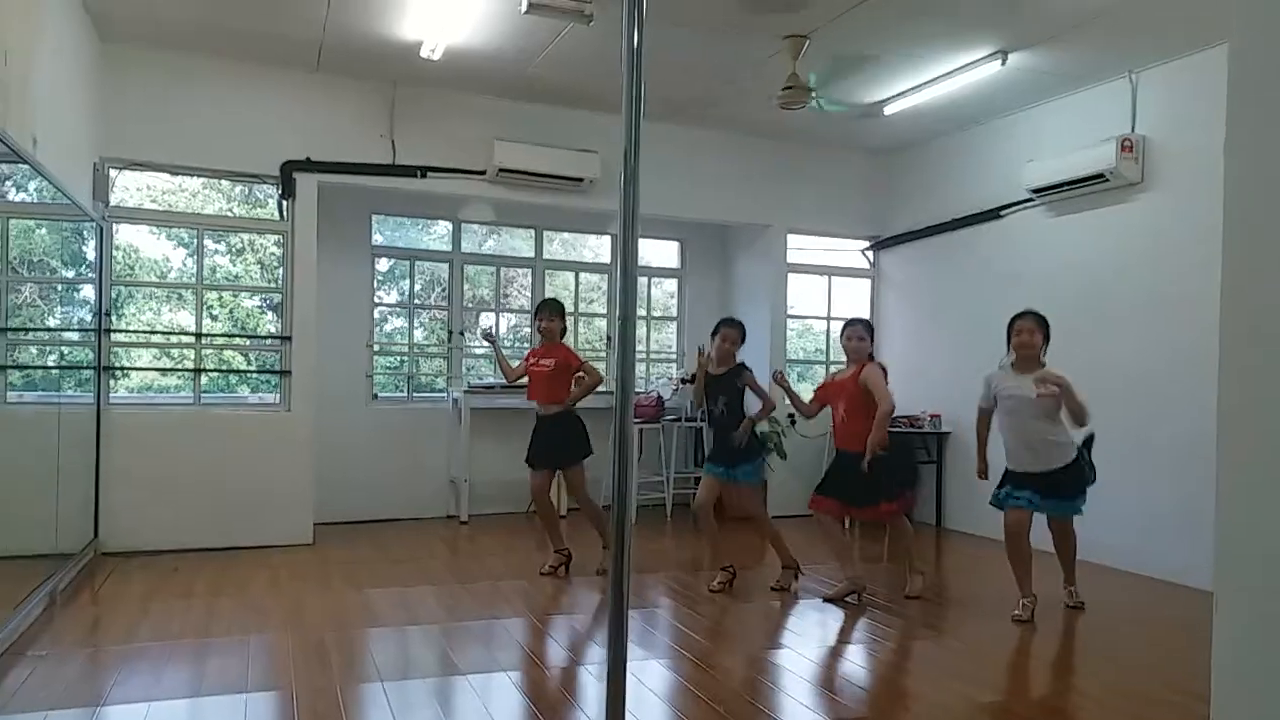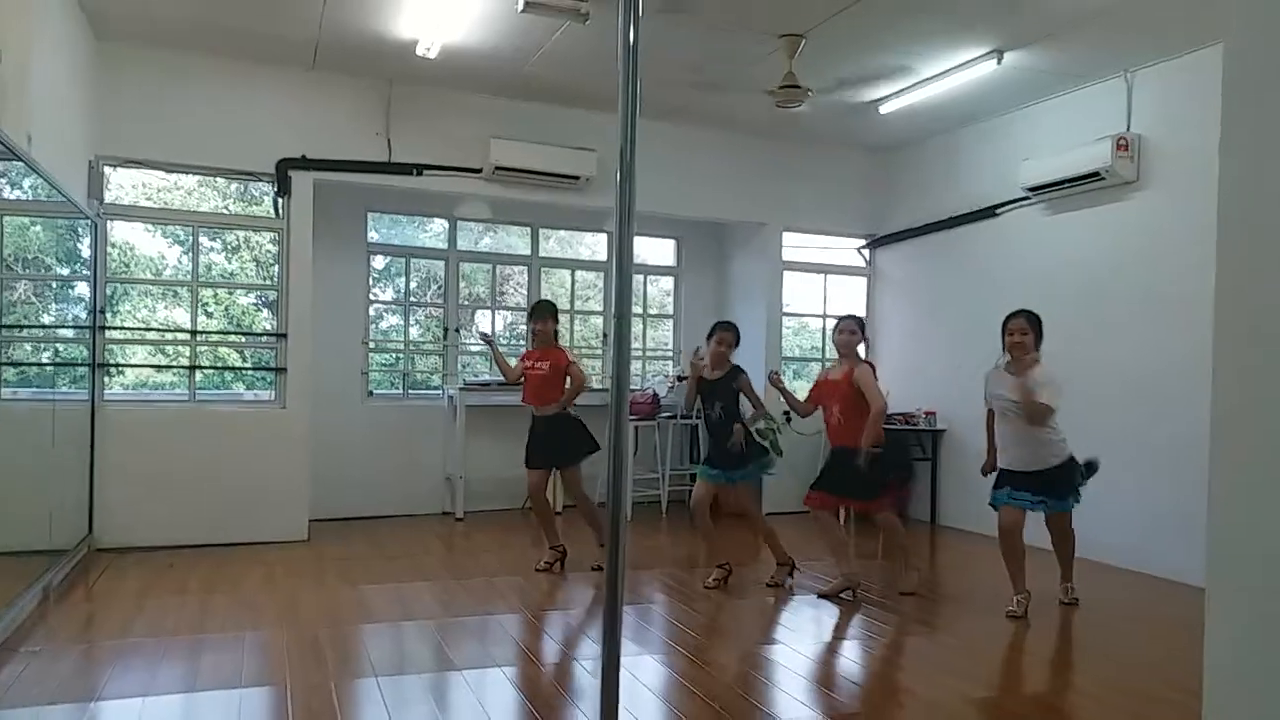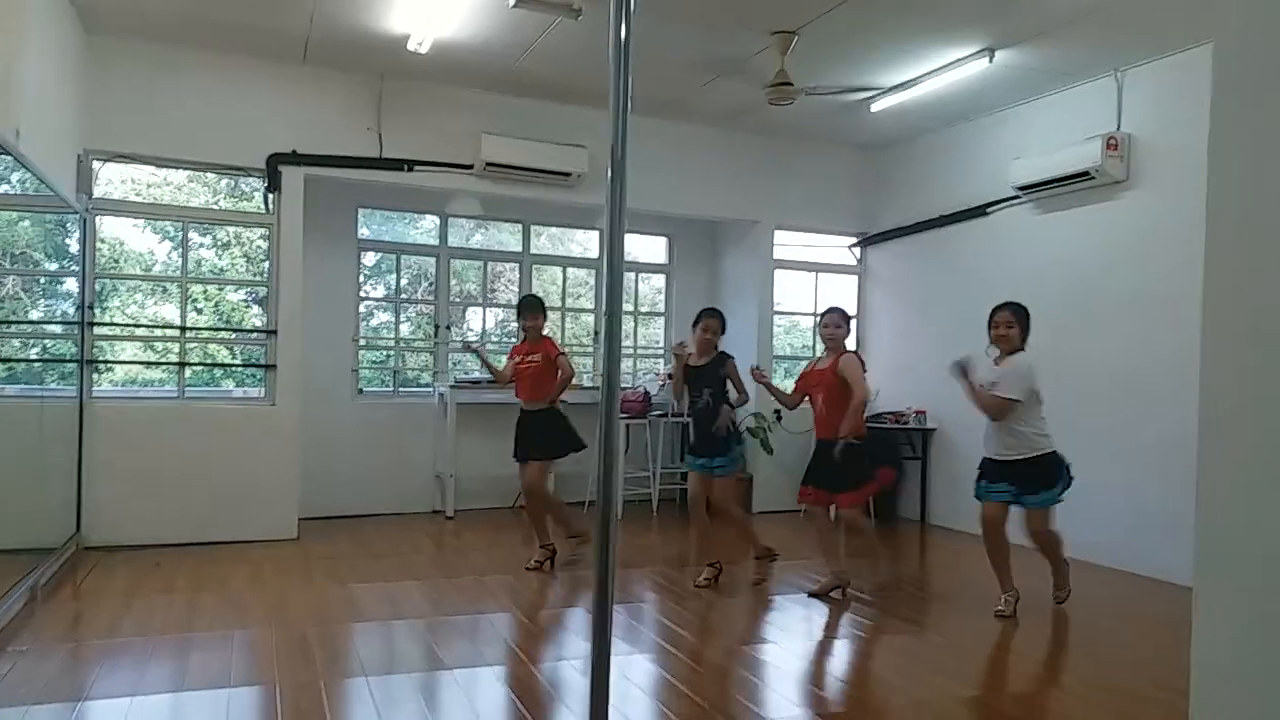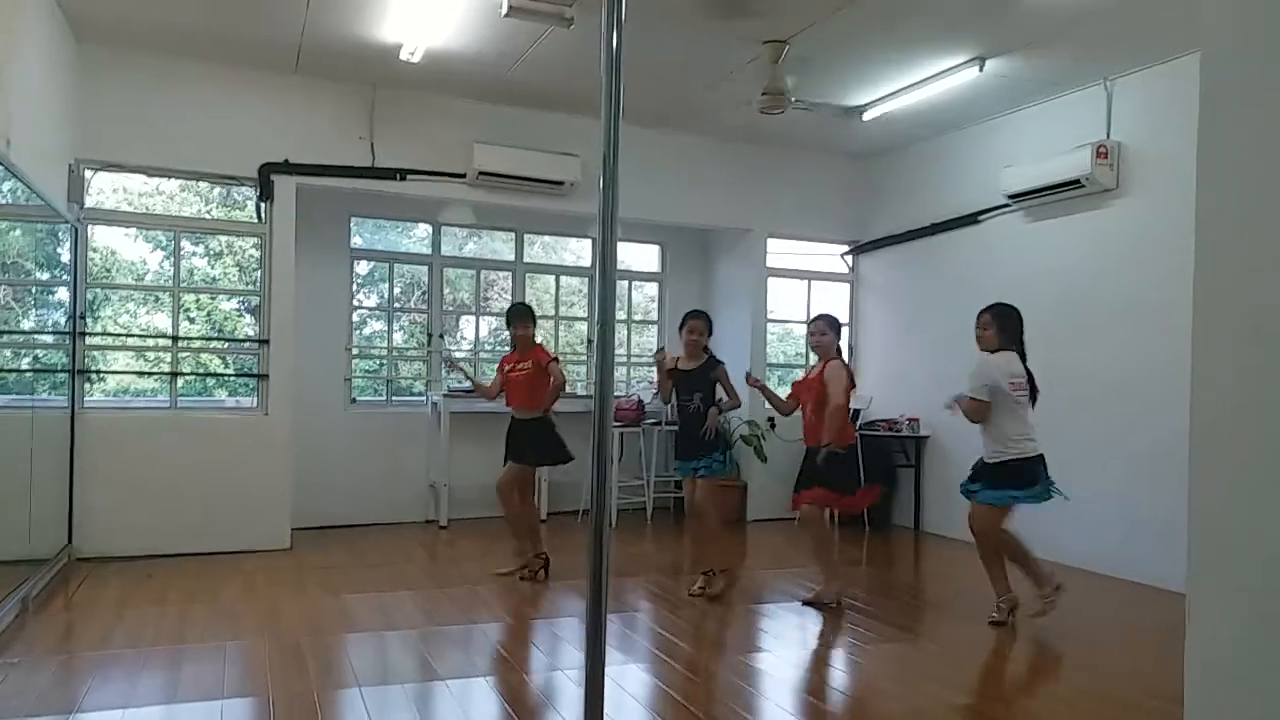
dt=0.1s
person 1, frame 1
left shoulder: (1054, 379)
right shoulder: (995, 379)
left elbow: (1081, 420)
right elbow: (984, 416)
left wrist: (1062, 388)
right wrist: (981, 458)
left hip: (1060, 467)
right hip: (1019, 470)
left knee: (1062, 531)
right knee: (1014, 528)
left ankle: (1070, 585)
right ankle: (1026, 597)
person 1, frame 2
left shoulder: (1044, 377)
right shoulder: (994, 374)
left elbow: (1039, 418)
left wrist: (1023, 378)
right wrist: (990, 454)
left hip: (1051, 466)
right hip: (1012, 468)
left knee: (1058, 530)
right knee: (1008, 527)
left ankle: (1066, 580)
right ankle: (1020, 593)
person 1, frame 3
left shoulder: (1020, 367)
right shoulder: (988, 366)
left elbow: (997, 410)
left wrist: (969, 382)
left hip: (1034, 458)
right hip: (997, 460)
left knee: (1038, 529)
right knee: (990, 521)
left ankle: (1060, 573)
right ankle: (1008, 591)
person 1, frame 4
left shoulder: (987, 364)
right shoulder: (1017, 365)
left elbow: (975, 414)
left wrist: (959, 403)
left hip: (1012, 461)
right hip: (1023, 458)
left knee: (987, 526)
right knee: (980, 525)
left ankle: (1045, 582)
right ankle: (1006, 598)
person 2, frame 1
left shoulder: (870, 371)
right shoulder: (833, 379)
left elbow: (886, 407)
right elbow: (808, 411)
left wrist: (872, 448)
right wrist: (787, 389)
left hip: (871, 458)
right hip: (845, 458)
left knee: (892, 517)
right knee: (826, 515)
left ankle: (915, 572)
right ankle: (853, 579)
person 2, frame 2
left shoulder: (861, 370)
right shoulder: (825, 376)
left elbow: (878, 407)
right elbow: (805, 410)
left wrist: (866, 446)
right wrist: (783, 390)
left hip: (867, 455)
right hip: (840, 454)
left knee: (883, 515)
right knee: (822, 511)
left ankle: (907, 568)
right ankle: (847, 575)
person 2, frame 3
left shoulder: (848, 361)
right shoulder: (812, 366)
left elbow: (861, 397)
right elbow: (791, 401)
left wrist: (844, 436)
right wrist: (767, 384)
left hip: (848, 447)
right hip: (825, 447)
left knee: (848, 512)
right knee: (816, 508)
left ankle: (877, 560)
right ankle: (837, 574)
person 2, frame 4
left shoulder: (833, 366)
right shoulder: (812, 372)
left elbow: (838, 404)
right elbow: (788, 408)
left wrist: (826, 444)
right wrist: (764, 391)
left hip: (835, 453)
right hip: (819, 453)
left knee: (810, 511)
right knee: (810, 515)
left ankle: (834, 580)
right ankle: (830, 583)
person 3, frame 1
left shoulder: (740, 372)
right shoulder: (706, 368)
left elbow: (769, 404)
right elbow: (698, 402)
left wrist: (750, 422)
right wrist: (701, 371)
left hip: (743, 449)
right hip: (719, 450)
left knee: (754, 512)
right knee: (702, 505)
left ankle: (789, 564)
right ankle: (725, 568)
person 3, frame 2
left shoulder: (736, 375)
right shoulder: (699, 372)
left elbow: (759, 409)
right elbow: (688, 406)
left wrist: (742, 425)
right wrist: (694, 374)
left hip: (739, 451)
right hip: (715, 452)
left knee: (751, 513)
right knee: (698, 505)
left ankle: (784, 562)
right ankle: (722, 565)
person 3, frame 3
left shoulder: (724, 361)
right shoulder: (685, 360)
left elbow: (743, 394)
right elbow: (678, 396)
left wrist: (729, 407)
right wrist: (678, 362)
left hip: (722, 441)
right hip: (699, 441)
left knee: (724, 503)
right knee: (695, 501)
left ankle: (761, 551)
right ankle: (712, 563)
person 3, frame 4
left shoulder: (714, 365)
right shoulder: (673, 364)
left elbow: (734, 400)
right elbow: (665, 397)
left wrist: (716, 408)
right wrist: (661, 369)
left hip: (709, 443)
right hip: (685, 443)
left knee: (703, 505)
right knee: (697, 507)
left ankle: (720, 568)
right ankle: (708, 572)
person 4, frame 1
left shoulder: (565, 353)
right shoulder: (533, 354)
left elbow: (595, 378)
right elbow: (512, 376)
left wrist: (570, 401)
right wrist: (495, 345)
left hip: (564, 426)
right hip: (543, 425)
left knee: (577, 493)
right knee: (538, 492)
left ankle: (609, 547)
right ankle: (560, 551)
person 4, frame 2
left shoulder: (558, 354)
right shoulder: (528, 355)
left elbow: (580, 381)
right elbow: (511, 377)
left wrist: (562, 404)
right wrist: (493, 347)
left hip: (560, 427)
right hip: (539, 427)
left knee: (575, 493)
right knee: (534, 491)
left ankle: (605, 544)
right ankle: (556, 548)
person 4, frame 3
left shoulder: (549, 345)
right shoulder: (517, 350)
left elbow: (568, 373)
right elbow: (503, 378)
left wrist: (552, 398)
right wrist: (479, 354)
left hip: (546, 421)
right hip: (526, 421)
left knee: (534, 486)
right knee: (529, 489)
left ankle: (575, 532)
right ankle: (546, 547)
person 4, frame 4
left shoulder: (540, 352)
right shoulder: (507, 360)
left elbow: (558, 380)
right elbow: (491, 392)
left wrist: (545, 407)
right wrist: (463, 372)
left hip: (535, 429)
right hip: (517, 428)
left knee: (505, 487)
right knee: (523, 496)
left ankle: (525, 554)
right ankle: (538, 556)
